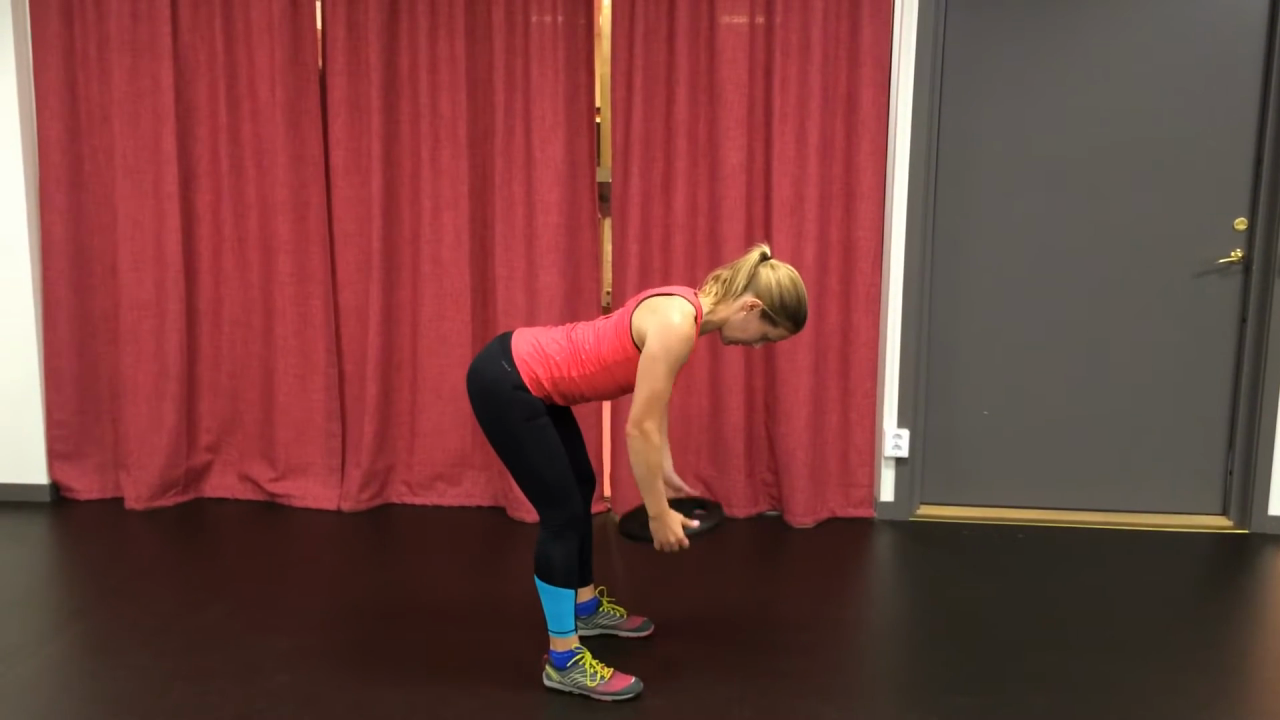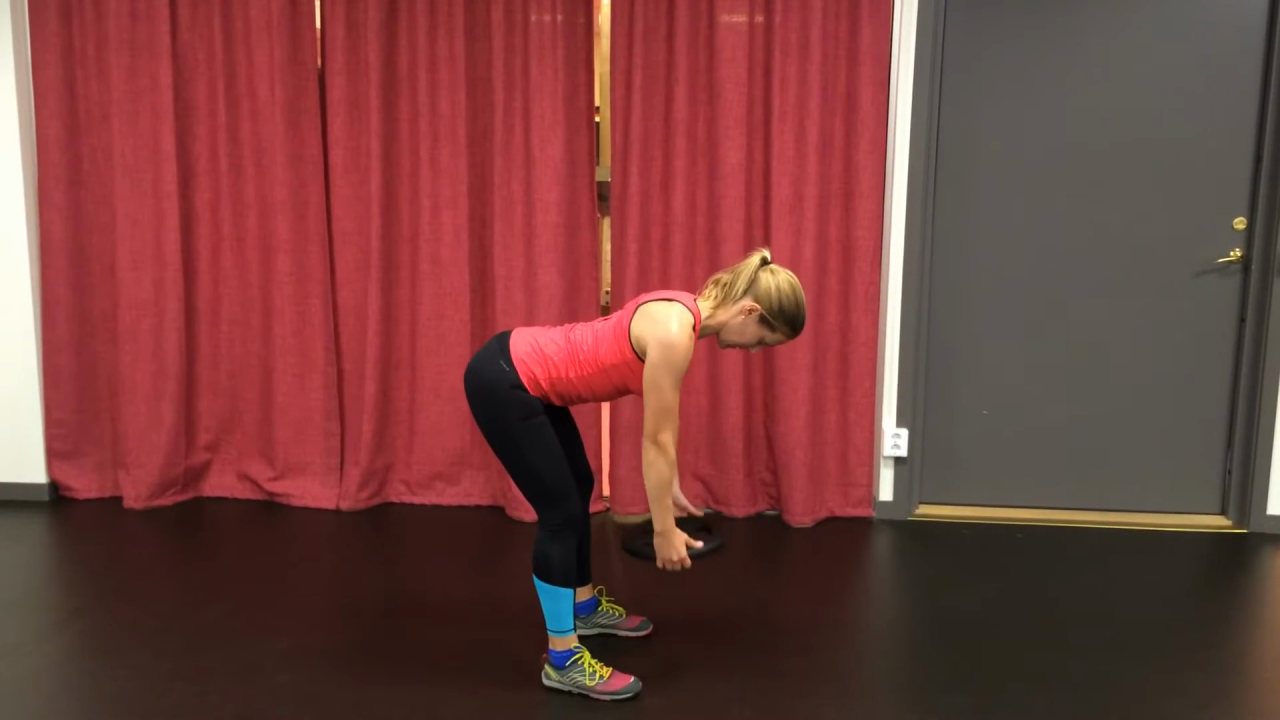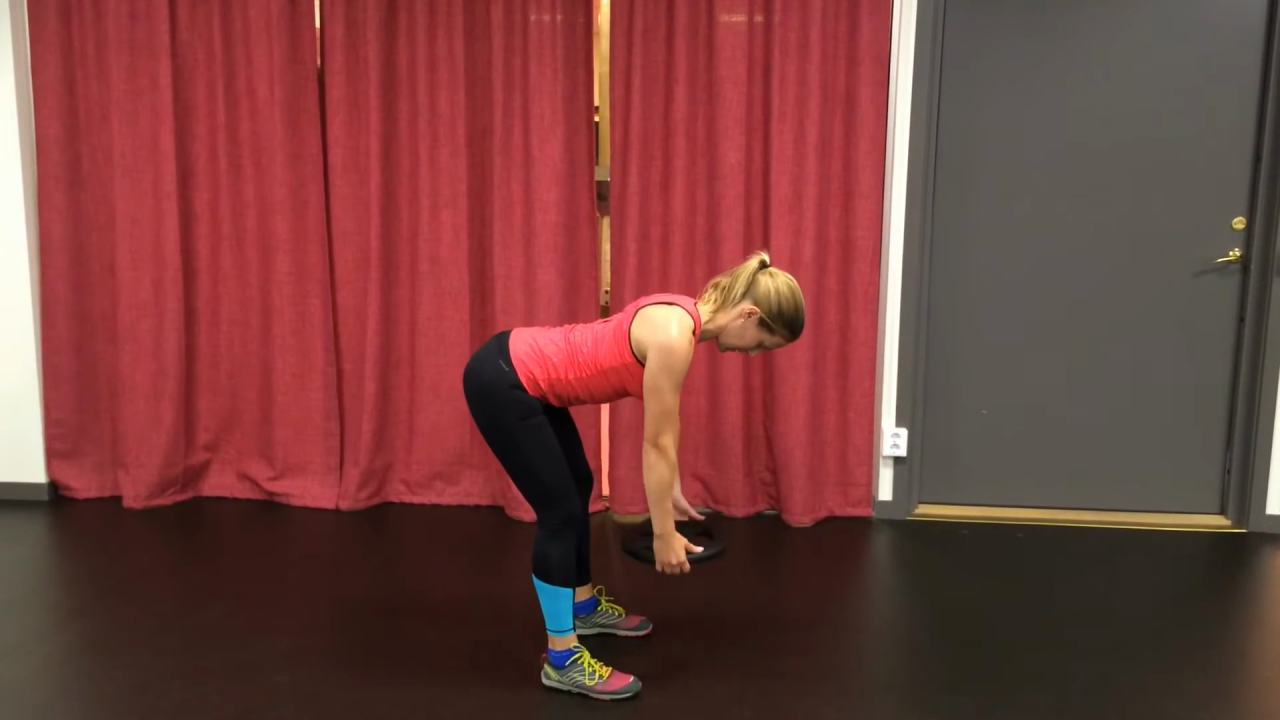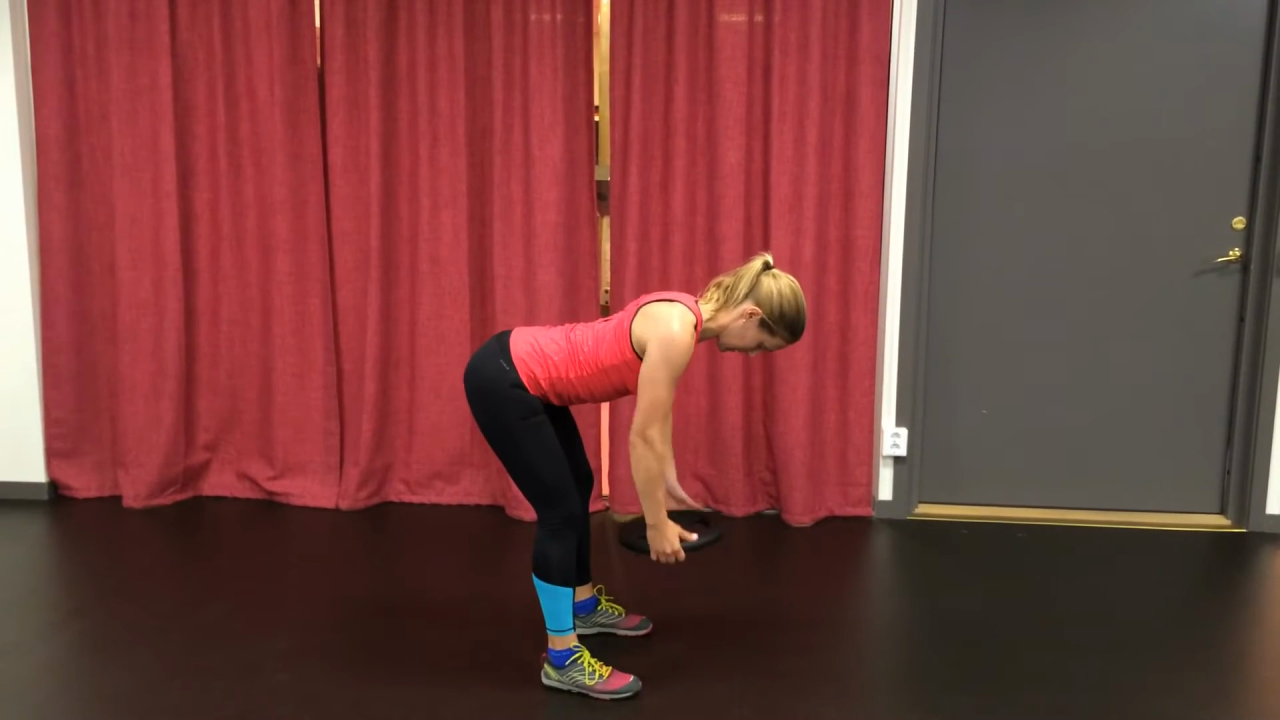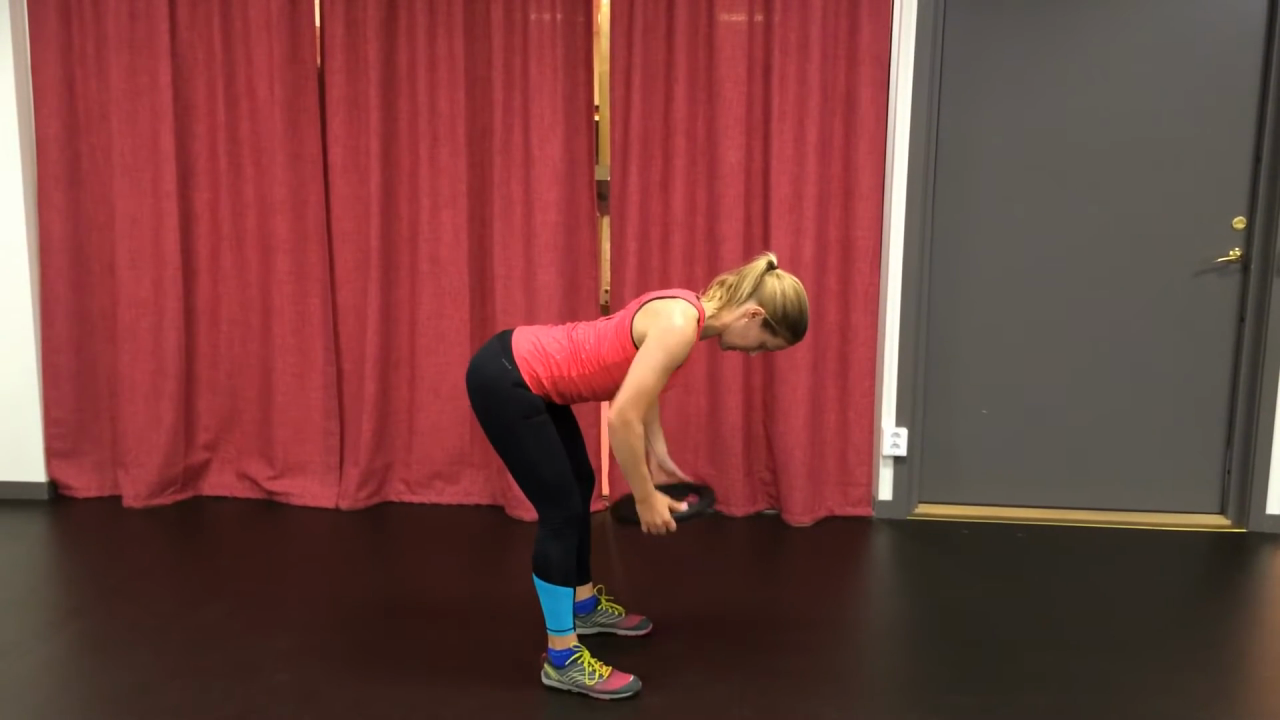
dt=0.1s
person 1, frame 1
left shoulder: (686, 308)
right shoulder: (677, 323)
left elbow: (647, 405)
right elbow: (640, 427)
left wrist: (664, 472)
right wrist: (660, 514)
left hip: (527, 372)
right hip: (505, 380)
left knee: (580, 488)
right knee: (563, 512)
left ankle: (586, 606)
right ankle: (564, 660)
person 1, frame 2
left shoulder: (684, 314)
right shoulder: (674, 332)
left elbow: (661, 428)
right elbow: (657, 439)
left wrist: (671, 490)
right wrist: (664, 529)
left hip: (524, 372)
right hip: (502, 380)
left knee: (578, 487)
right knee: (561, 512)
left ankle: (585, 607)
right ankle: (563, 660)
person 1, frame 3
left shoulder: (684, 317)
right shoulder: (674, 336)
left elbow: (661, 433)
right elbow: (657, 443)
left wrist: (673, 494)
right wrist: (664, 534)
left hip: (523, 371)
right hip: (501, 380)
left knee: (577, 486)
right knee: (561, 511)
left ankle: (584, 606)
right ankle: (563, 659)
person 1, frame 4
left shoulder: (685, 314)
right shoulder: (676, 331)
left elbow: (651, 413)
right elbow: (642, 436)
left wrist: (666, 481)
right wrist: (658, 525)
left hip: (525, 372)
right hip: (502, 379)
left knee: (578, 486)
right knee: (560, 509)
left ankle: (584, 606)
right ankle: (562, 659)
person 1, frame 5
left shoulder: (688, 312)
right shoulder: (678, 325)
left elbow: (645, 397)
right elbow: (622, 419)
left wrist: (659, 458)
right wrist: (645, 499)
left hip: (526, 371)
right hip: (504, 378)
left knee: (579, 485)
right knee: (561, 509)
left ankle: (584, 605)
right ankle: (562, 659)
